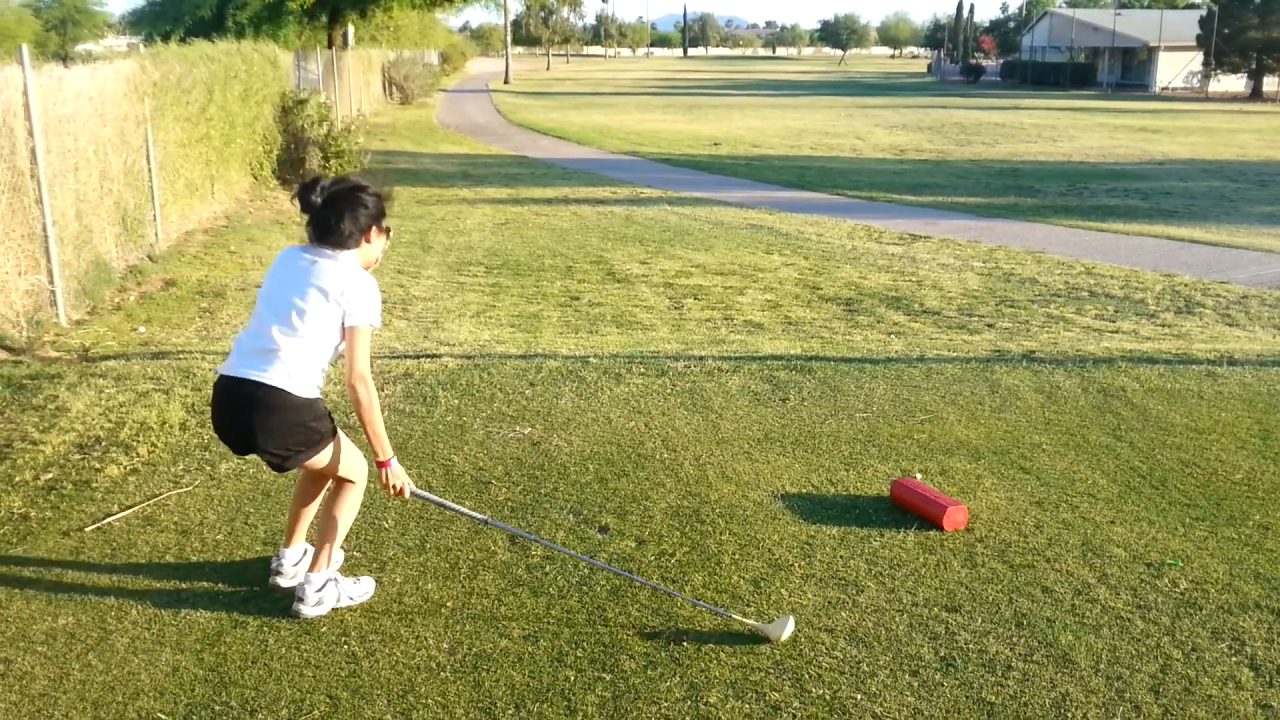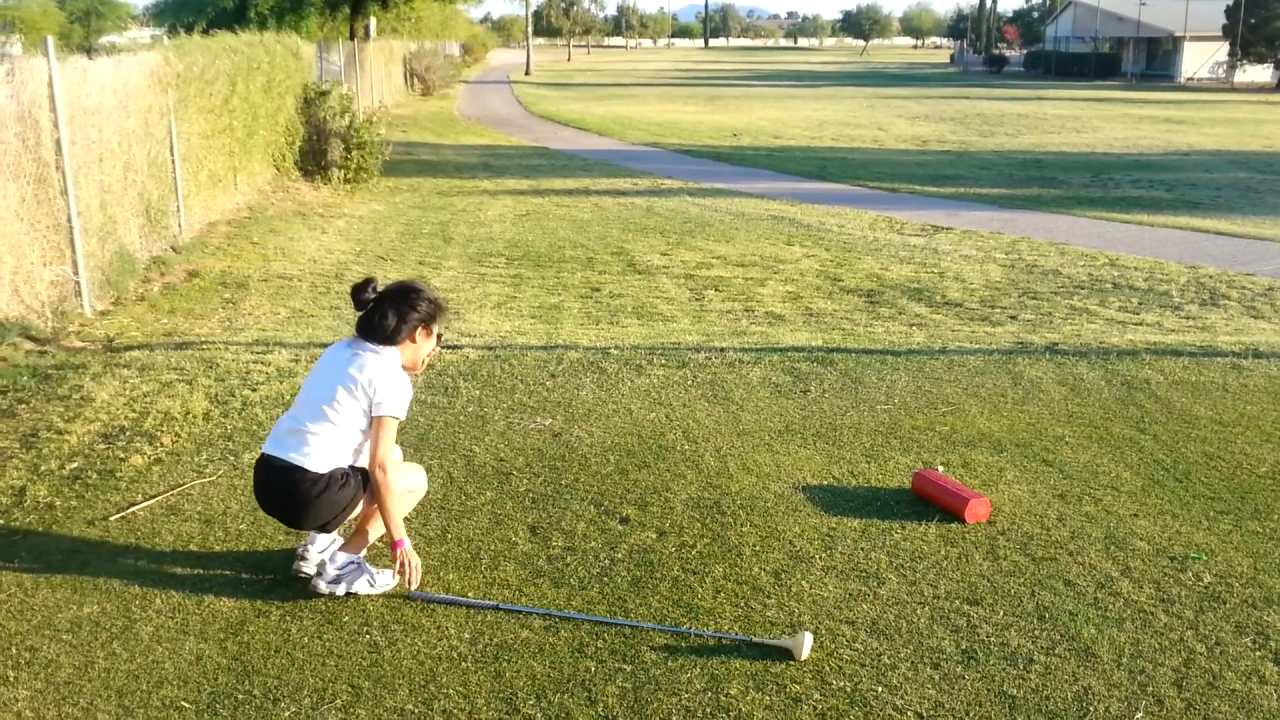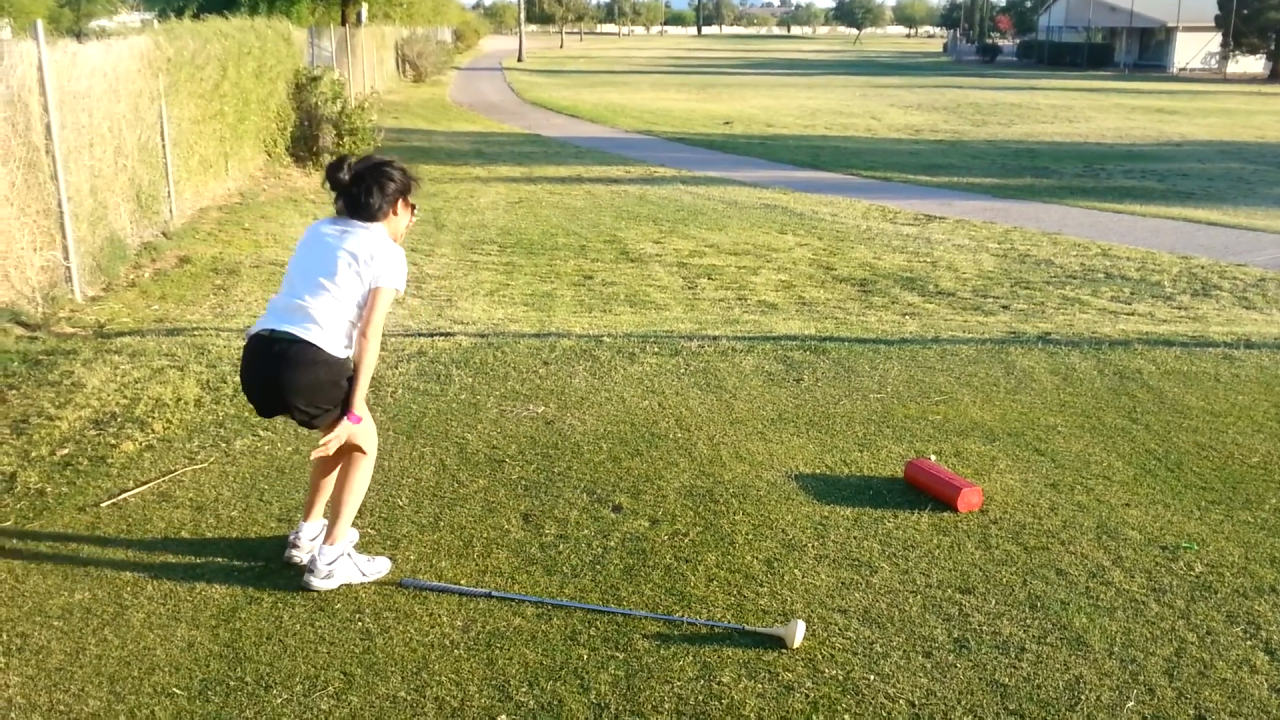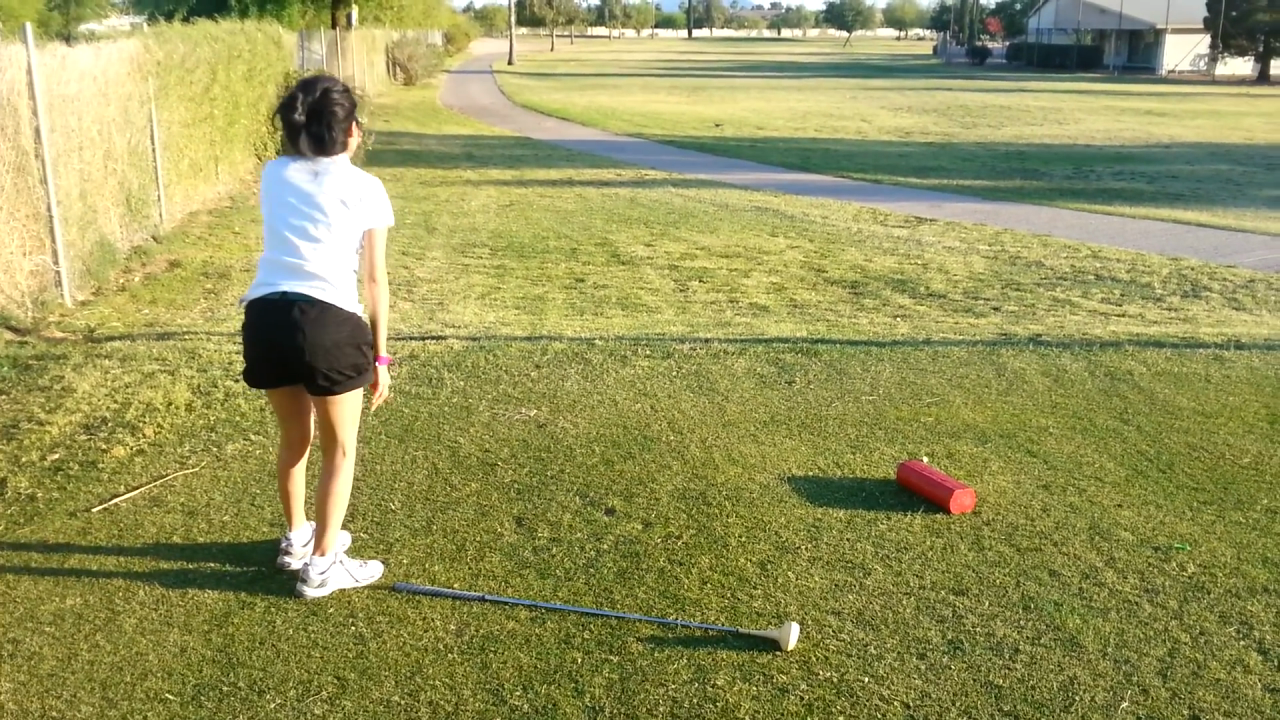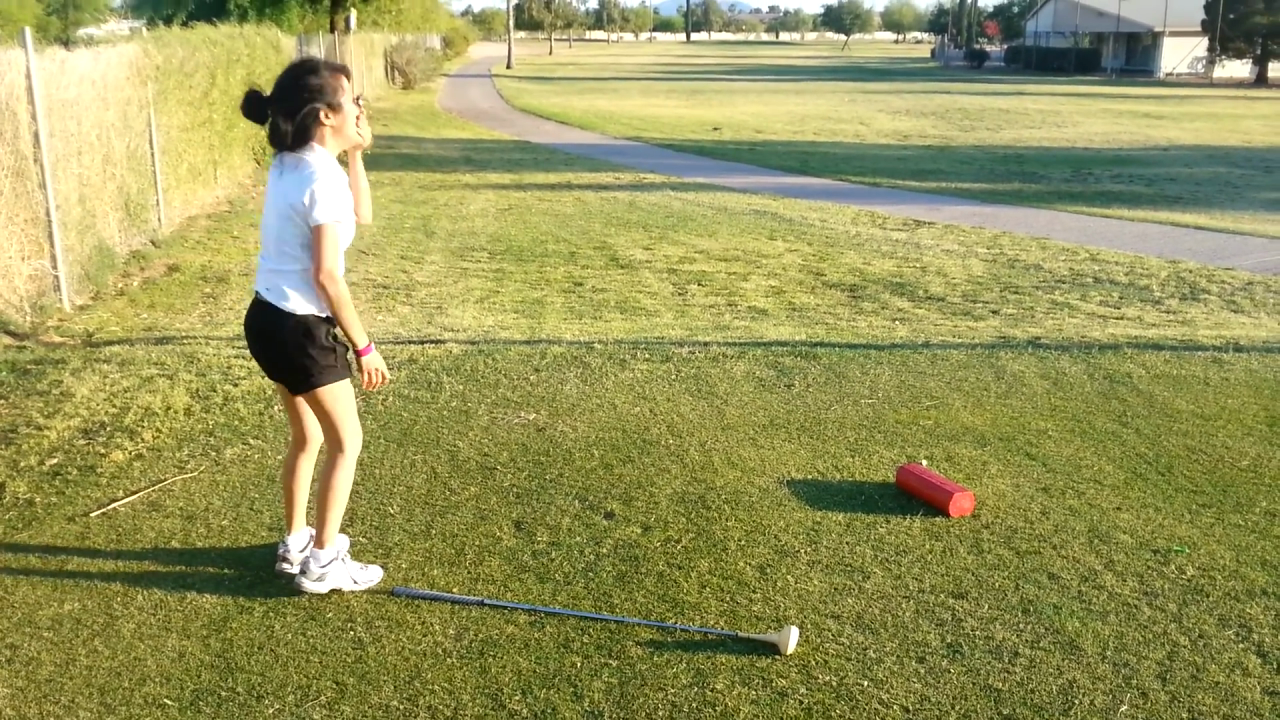
dt=0.5s
person 1, frame 1
left shoulder: (288, 260)
right shoulder: (358, 283)
right elbow: (358, 381)
right wrist: (387, 461)
left hip: (229, 397)
right hip: (279, 405)
left knee: (325, 455)
right knee: (352, 472)
left ankle: (290, 557)
right ankle: (317, 585)
person 1, frame 2
left shoulder: (340, 351)
right shoulder: (392, 378)
right elbow: (379, 467)
right wrist: (400, 541)
left hip: (269, 479)
right hip: (306, 492)
left knee: (391, 457)
right knee: (413, 479)
left ankle: (317, 545)
right ankle: (345, 566)
person 1, frame 3
left shoulder: (318, 232)
right shoulder: (387, 253)
right elbow: (368, 335)
right wrist: (354, 411)
left hip: (258, 357)
right hip: (308, 364)
left knee: (341, 437)
right knee: (363, 443)
left ankle: (307, 534)
right ankle: (329, 559)
person 1, frame 4
left shoulder: (273, 175)
right shoulder: (364, 187)
right elbow: (374, 279)
right wrist: (381, 355)
left hip: (265, 317)
right hip: (328, 323)
left knee: (294, 438)
right knee: (339, 450)
left ankle: (297, 540)
right ankle: (322, 565)
person 1, frame 5
left shoulder: (286, 166)
right shoulder: (325, 179)
left elbow: (360, 213)
right elbow: (326, 275)
left wrist: (354, 152)
right wrist: (364, 346)
left hip: (266, 318)
right hip: (300, 326)
left knee: (307, 435)
right knee: (347, 441)
left ankle: (296, 543)
right ankle: (323, 561)
